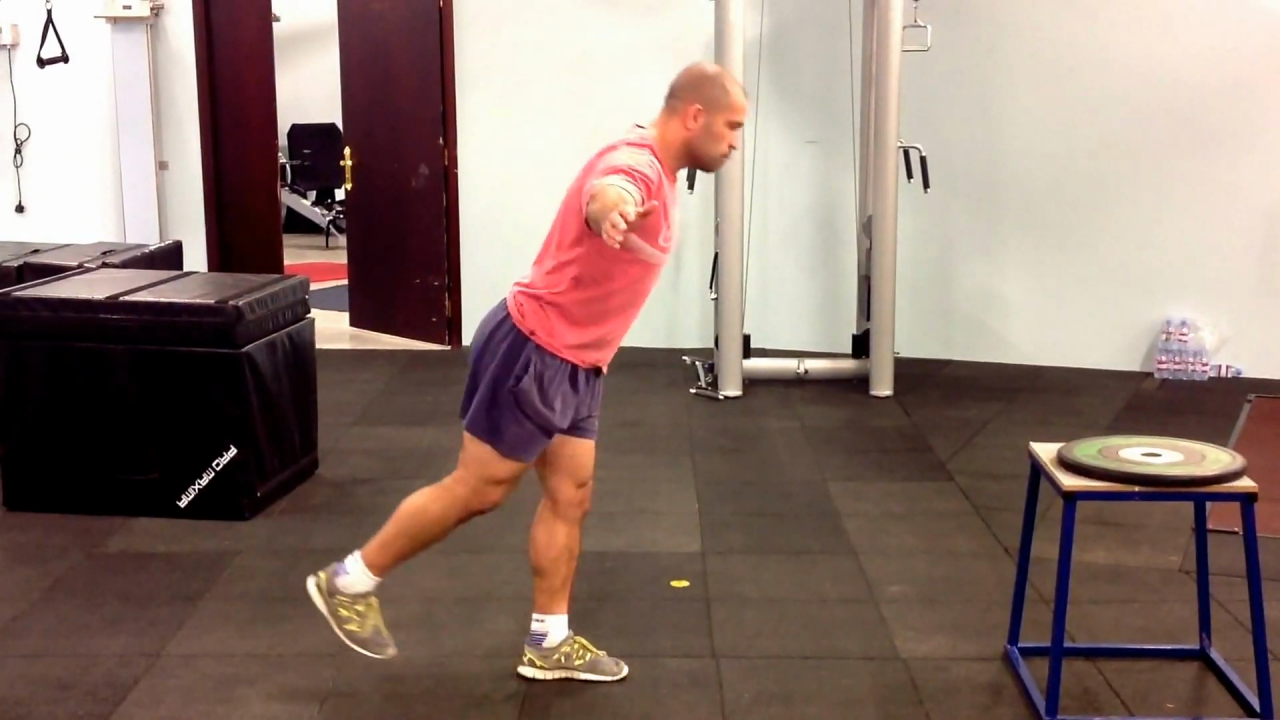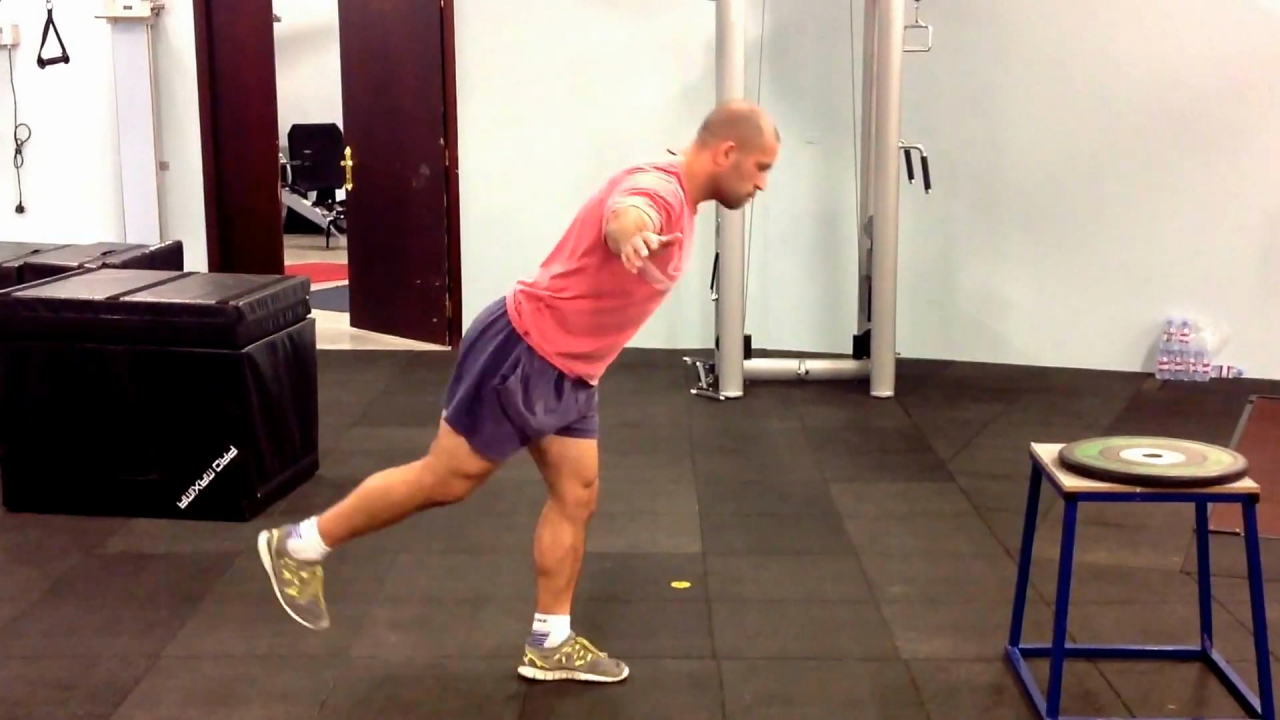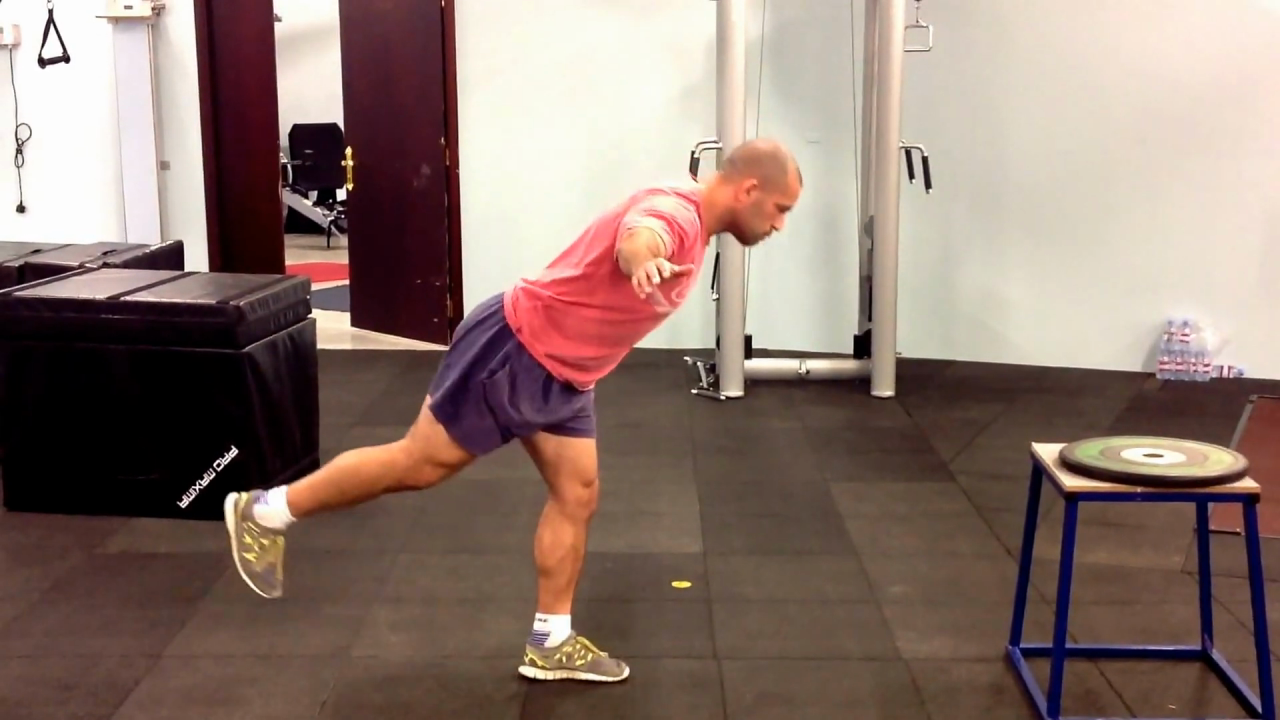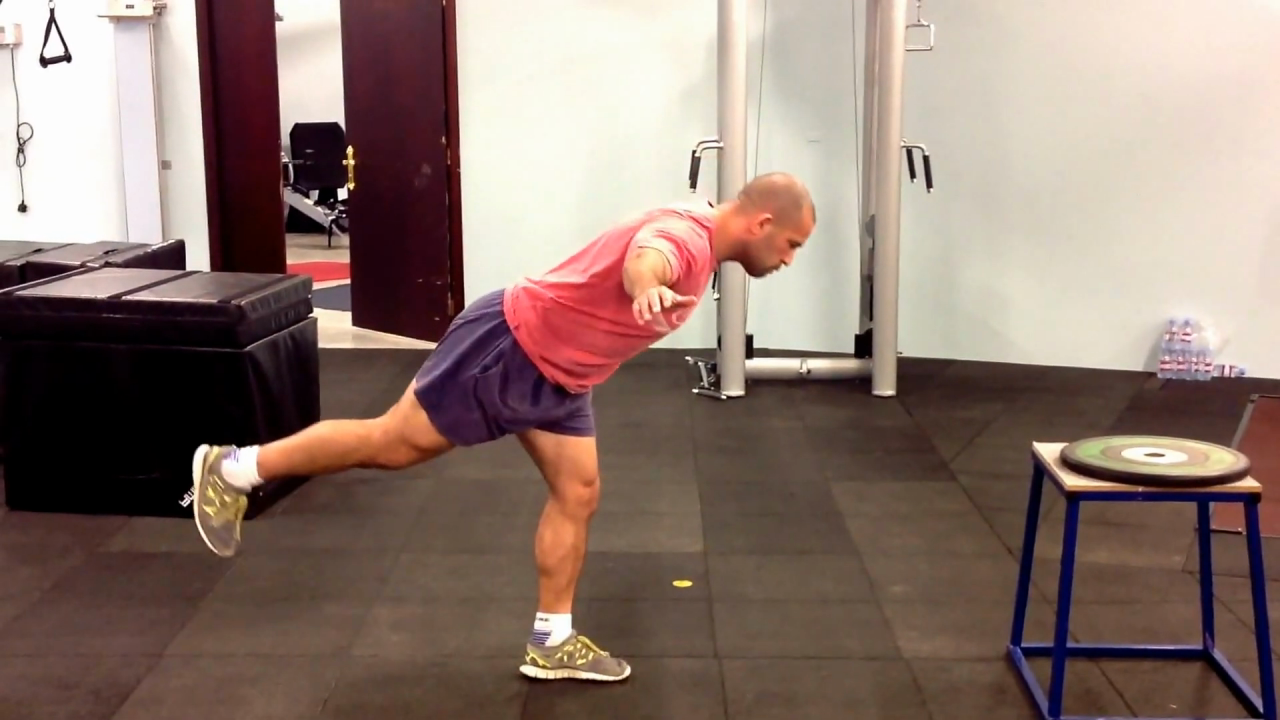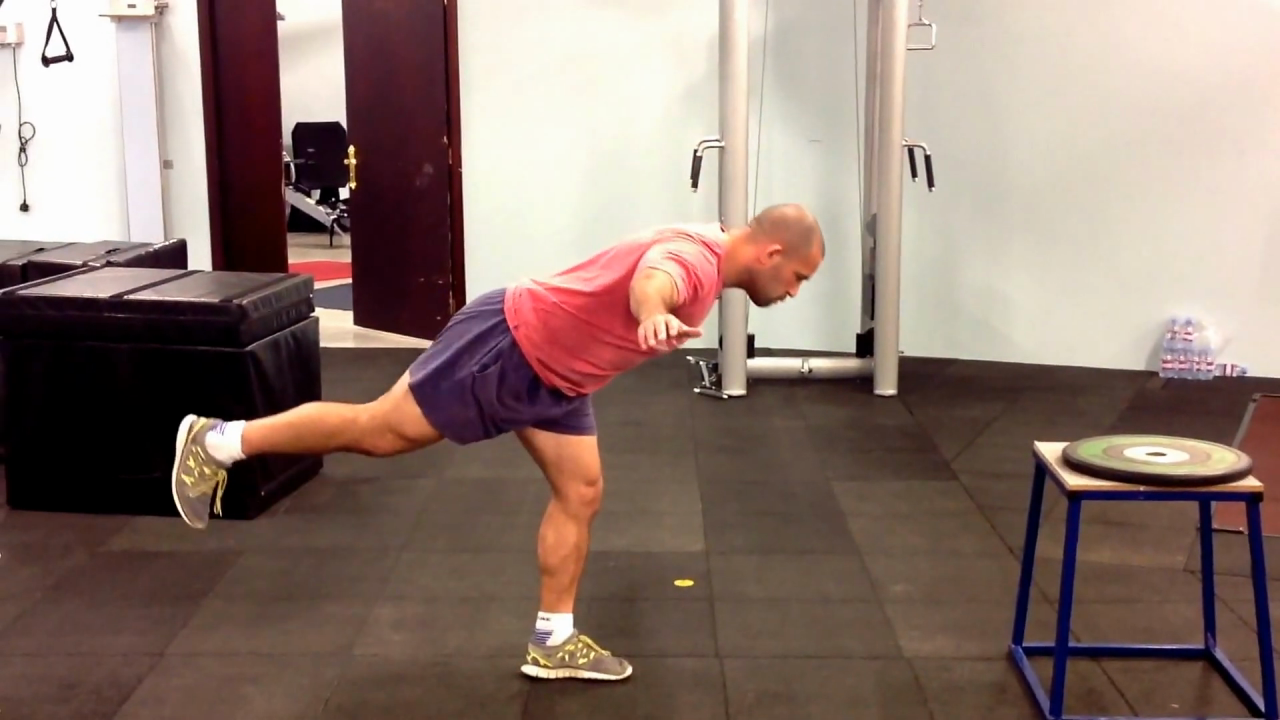
dt=0.3s
person 1, frame 1
left shoulder: (655, 166)
right shoulder: (635, 165)
right elbow: (604, 193)
right wrist: (611, 210)
left hip: (574, 361)
right hip: (534, 350)
left knee: (570, 498)
right knee: (477, 490)
left ankle: (549, 642)
right ankle: (349, 580)
person 1, frame 2
left shoulder: (677, 192)
right shoulder: (658, 189)
right elbow: (625, 214)
right wrist: (632, 234)
left hip: (568, 368)
right hip: (522, 353)
left knee: (577, 497)
right knee: (444, 481)
left ankle: (550, 644)
right ankle: (300, 546)
person 1, frame 3
left shoulder: (691, 218)
right shoulder: (673, 215)
right elbow: (638, 234)
right wrist: (643, 261)
left hip: (563, 372)
right hip: (516, 349)
left knee: (578, 496)
right knee: (419, 465)
left ankle: (550, 643)
right ankle: (266, 512)
person 1, frame 4
left shoulder: (702, 235)
right shoulder: (687, 237)
right elbow: (646, 254)
right wrist: (648, 285)
left hip: (556, 371)
right hip: (510, 348)
left knee: (577, 494)
right knee: (393, 444)
left ankle: (551, 645)
right ankle: (235, 470)
person 1, frame 5
left shoulder: (709, 251)
right shoulder: (696, 260)
right elbow: (653, 277)
right wrist: (653, 313)
left hip: (554, 373)
right hip: (509, 348)
left knee: (581, 492)
right knee: (381, 431)
left ankle: (552, 642)
right ankle: (218, 441)
